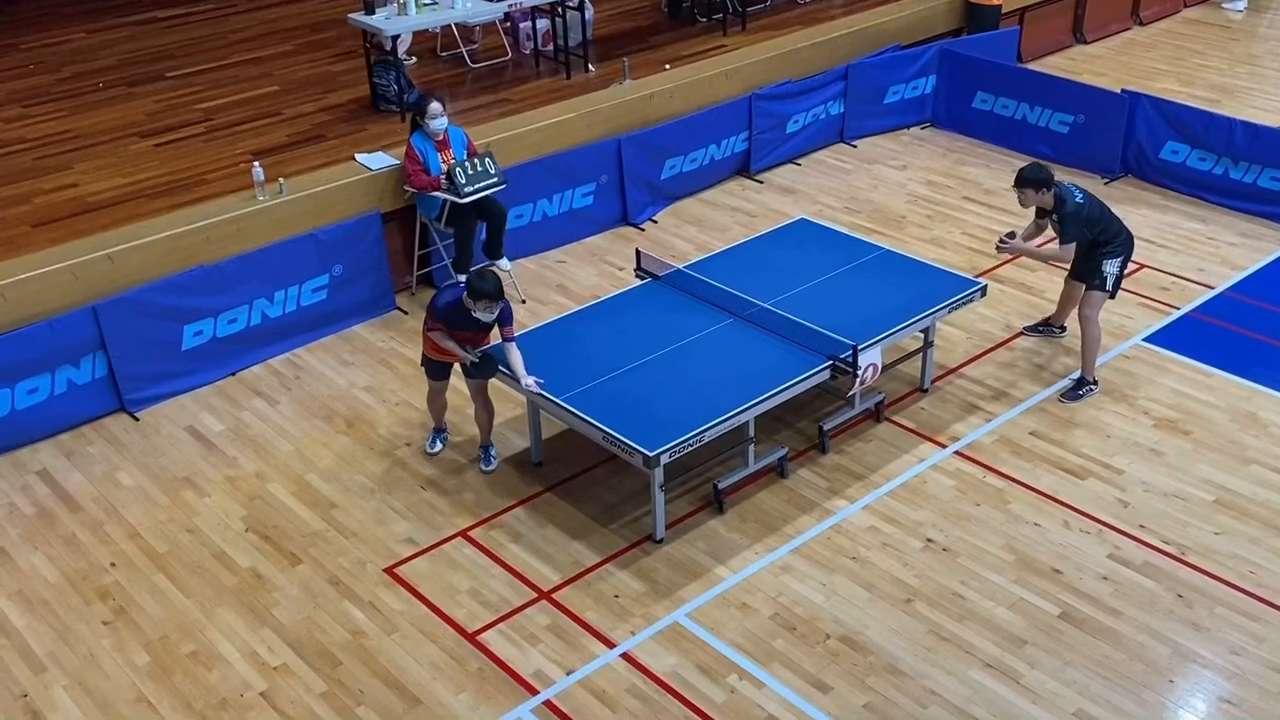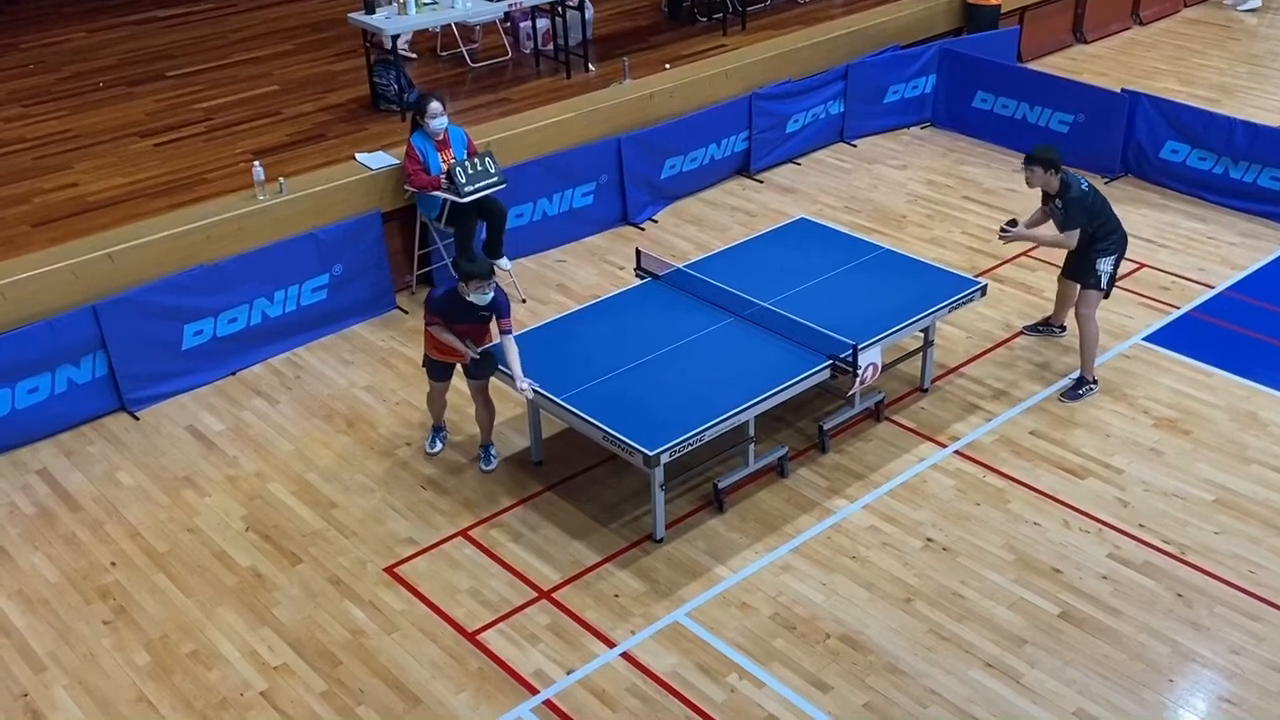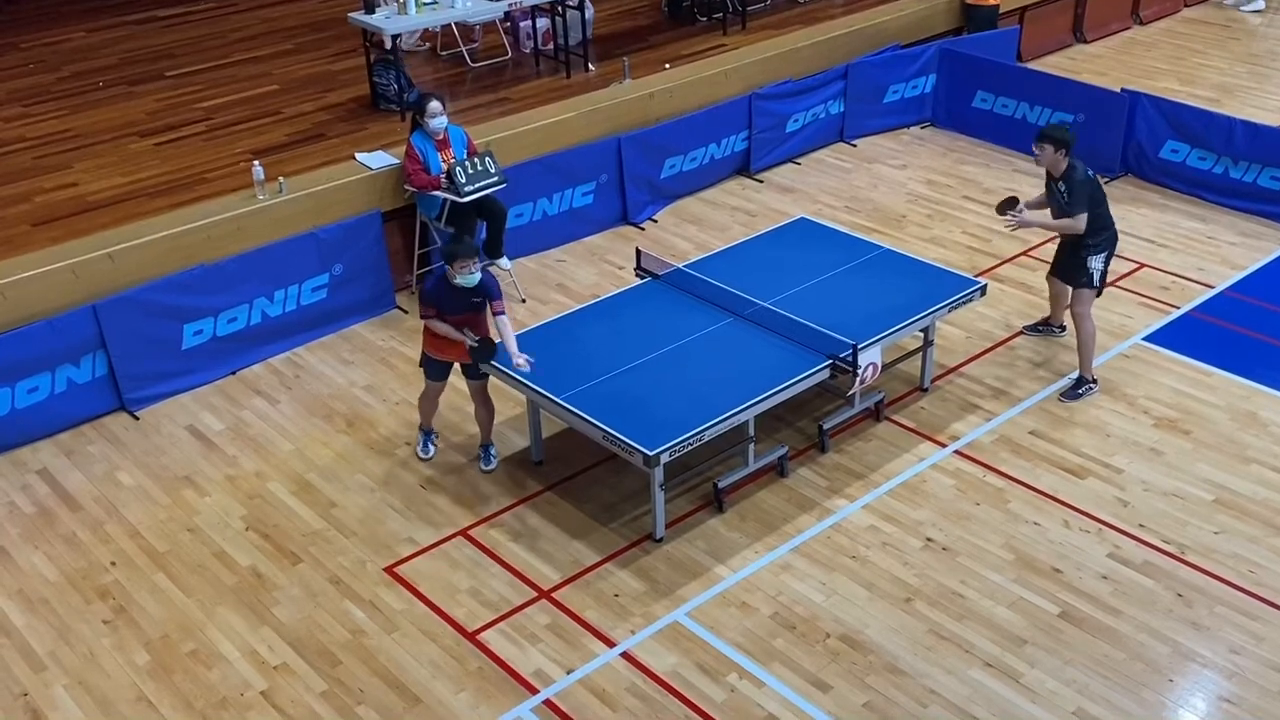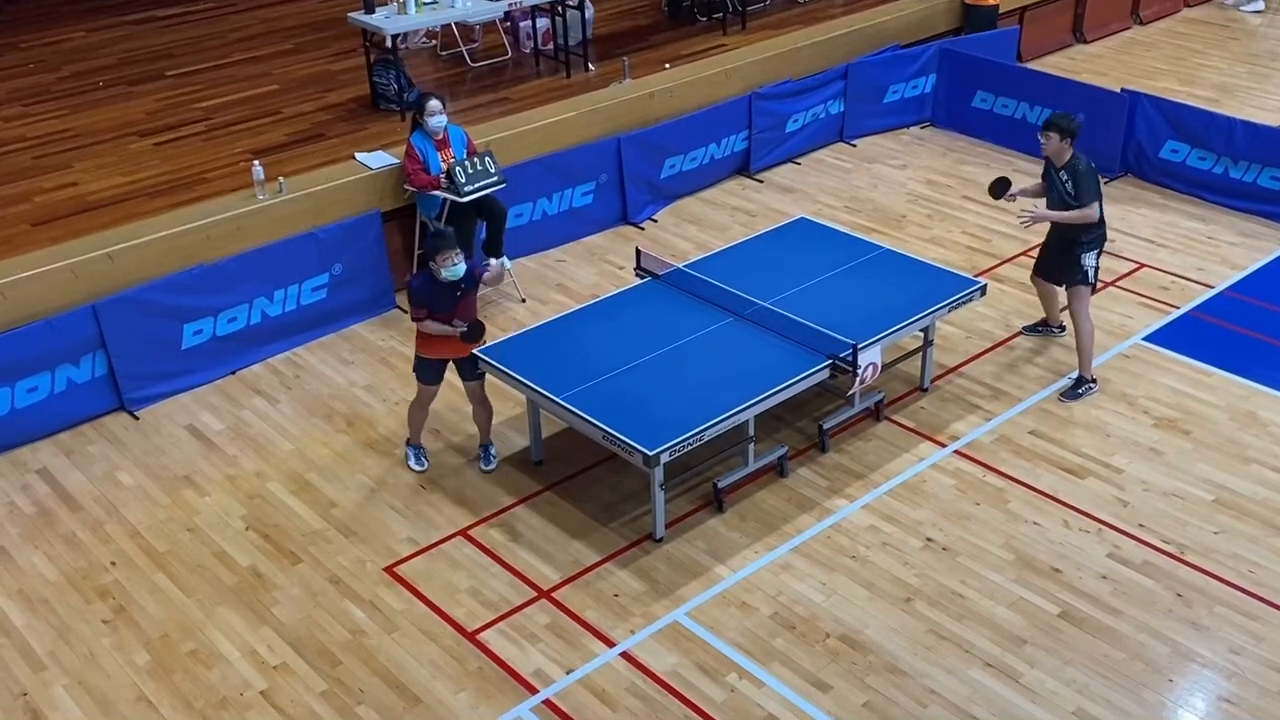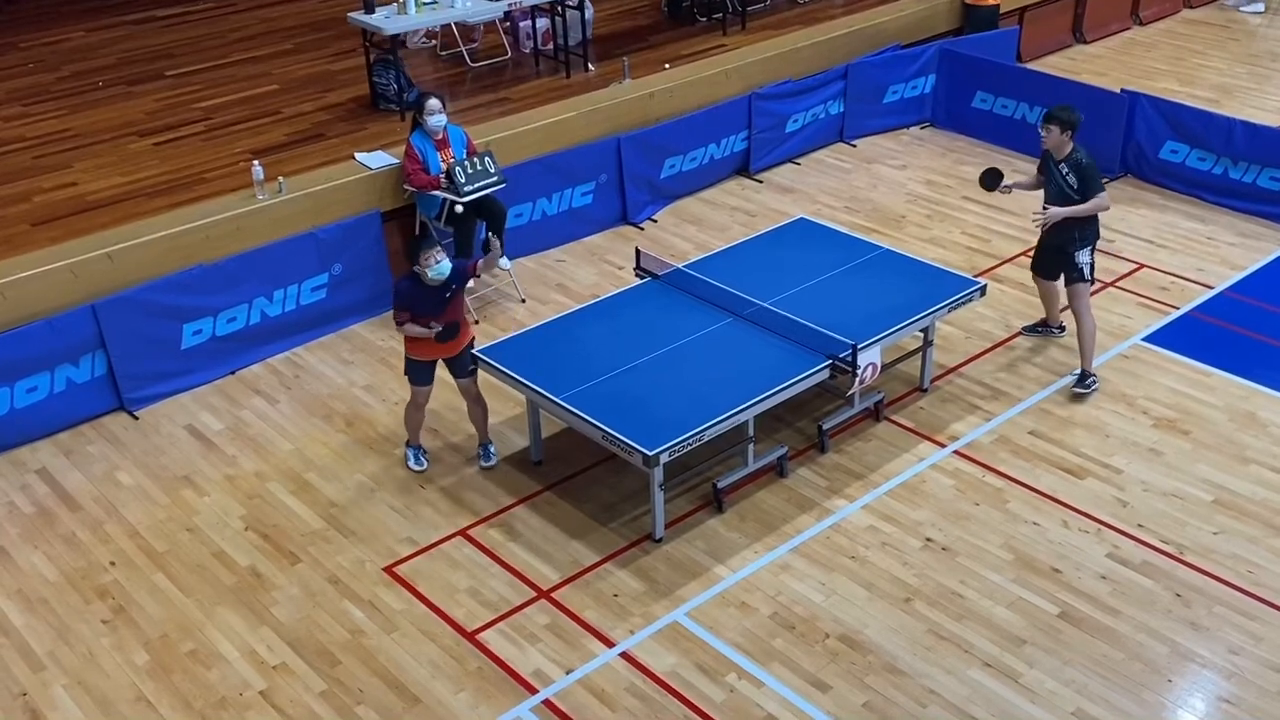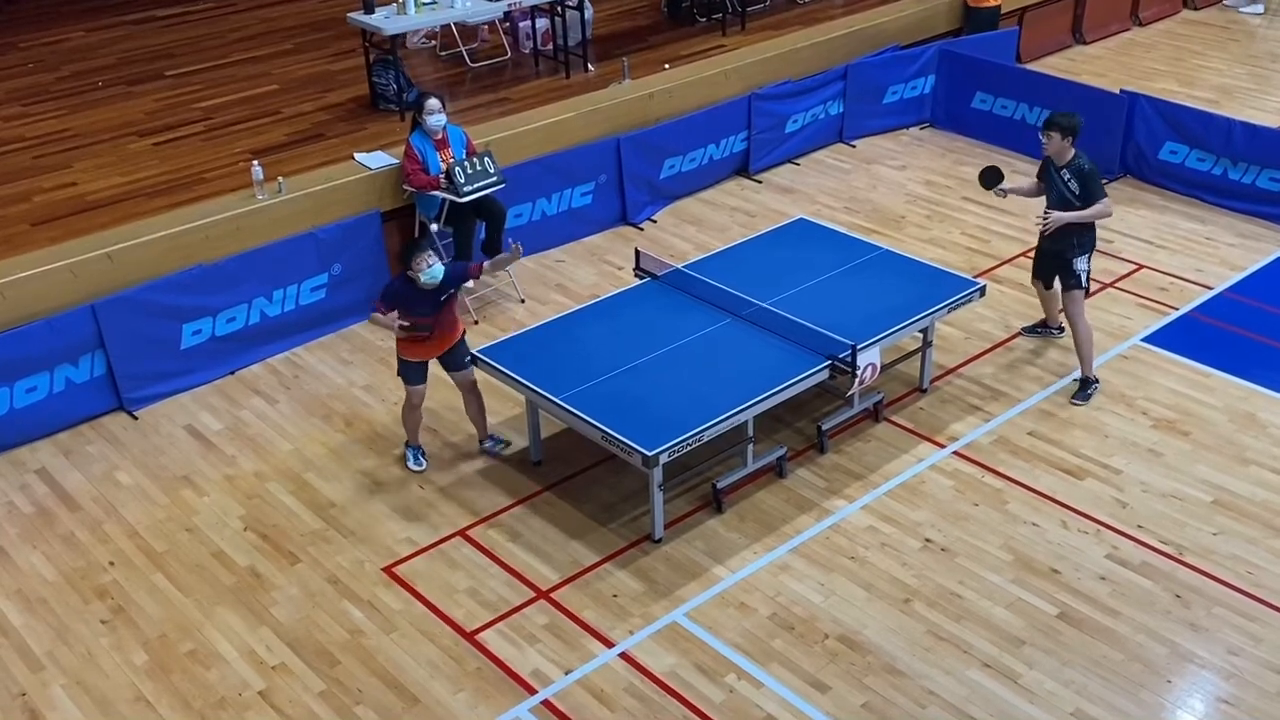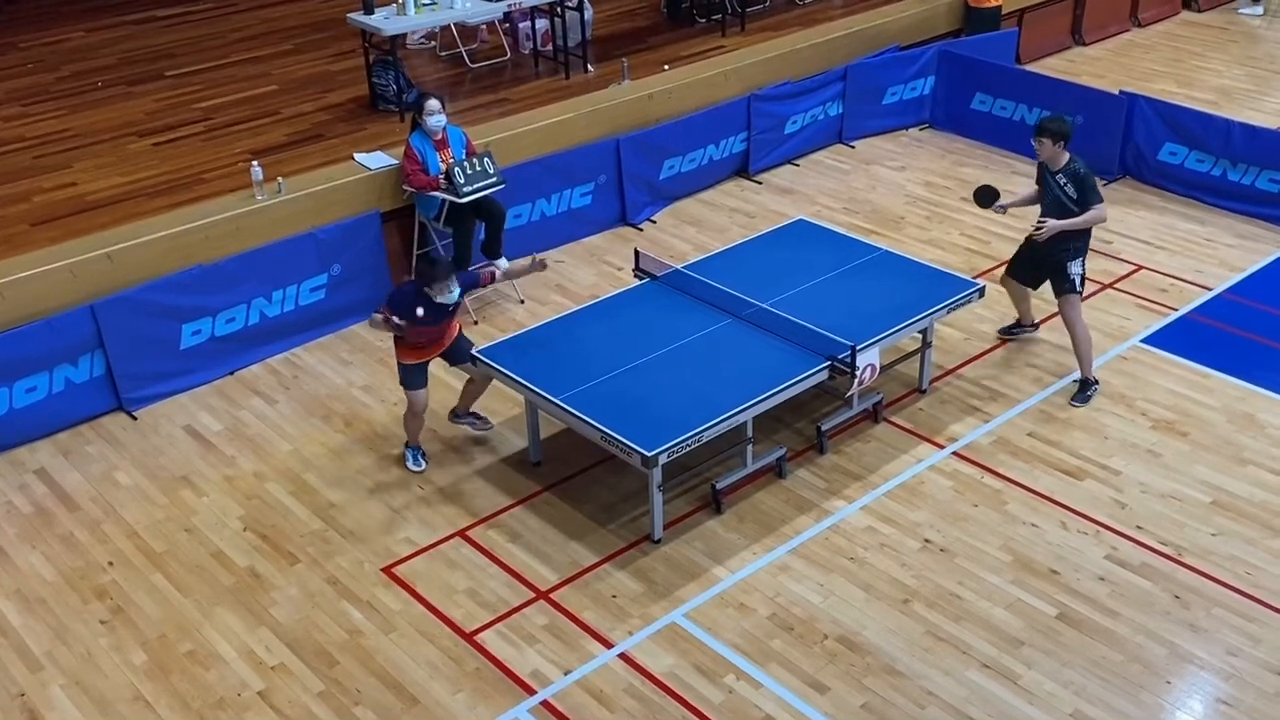
dt=0.2s
person 1, frame 1
left shoulder: (1069, 208)
right shoulder: (1048, 197)
left elbow: (1065, 255)
right elbow: (1039, 225)
left wrist: (1023, 249)
right wrist: (1019, 239)
left hip: (1113, 248)
right hip: (1090, 244)
left knee: (1087, 312)
right knee: (1072, 284)
left ankle: (1088, 380)
right ankle: (1055, 324)
person 1, frame 2
left shoulder: (1074, 195)
right shoulder: (1050, 185)
left elbow: (1068, 241)
right elbow: (1047, 212)
left wrist: (1027, 236)
right wrist: (1024, 225)
left hip: (1107, 246)
right hip: (1085, 242)
left knee: (1084, 310)
right knee: (1067, 281)
left ankle: (1088, 380)
right ankle: (1055, 323)
person 1, frame 3
left shoulder: (1079, 179)
right shoulder: (1053, 170)
left elbow: (1078, 225)
right elbow: (1050, 198)
left wrist: (1034, 223)
right wrist: (1027, 206)
left hip: (1096, 244)
right hip: (1073, 240)
left knee: (1080, 309)
right knee: (1056, 280)
left ankle: (1087, 379)
right ankle: (1055, 324)
person 1, frame 4
left shoulder: (1081, 170)
right shoulder: (1051, 161)
left elbow: (1092, 214)
left wrist: (1050, 215)
right wrist: (1020, 192)
left hip: (1085, 242)
right hip: (1060, 235)
left knee: (1078, 307)
right knee: (1041, 278)
left ankle: (1086, 379)
right ankle: (1053, 323)
person 1, frame 5
left shoulder: (1082, 163)
right shoulder: (1048, 154)
left elbow: (1103, 202)
left wrist: (1063, 212)
right wrist: (1014, 184)
left hip: (1078, 240)
right hip: (1052, 233)
left knee: (1079, 304)
right knee: (1042, 278)
left ankle: (1087, 374)
right ankle: (1052, 323)
person 1, frame 6
left shoulder: (1084, 169)
right shoulder: (1049, 161)
left elbow: (1105, 208)
left wrist: (1066, 216)
right wrist: (1011, 188)
left hip: (1076, 246)
right hip: (1051, 238)
left knee: (1074, 311)
right knee: (1041, 283)
left ankle: (1089, 379)
right ankle: (1052, 324)
person 1, frame 7
left shoulder: (1080, 173)
right shoulder: (1045, 165)
left elbow: (1100, 214)
left wrist: (1060, 225)
right wrist: (1010, 203)
left hip: (1068, 250)
right hip: (1043, 239)
left knee: (1070, 315)
right knee: (1011, 280)
left ankle: (1088, 380)
right ankle: (1026, 322)
person 2, frame 1
left shoulder: (501, 307)
right shoulder: (442, 303)
left elbow: (510, 346)
right elbow: (433, 331)
left wrist: (523, 377)
right wrist: (462, 353)
left hip: (476, 348)
right hip: (440, 349)
left knee: (480, 395)
right knee: (436, 391)
left ankle: (486, 446)
right ankle: (439, 429)
person 2, frame 2
left shoulder: (497, 297)
right shoulder: (439, 297)
left elbow: (507, 337)
right elbow: (434, 327)
left wrist: (518, 377)
right wrist: (463, 348)
left hip: (477, 348)
right hip: (441, 349)
left knee: (481, 396)
right knee: (437, 392)
left ankle: (487, 445)
right ankle: (438, 428)
person 2, frame 3
left shoulder: (486, 281)
right shoulder: (432, 287)
left elbow: (501, 319)
right elbow: (431, 320)
left wrist: (514, 353)
right wrist: (461, 337)
left hip: (477, 345)
right hip: (439, 347)
left knee: (480, 396)
right knee: (432, 392)
left ankle: (486, 445)
right ankle: (426, 430)
person 2, frame 4
left shoulder: (469, 270)
right shoulder: (420, 285)
left elbow: (490, 278)
right elbow: (421, 323)
left wrist: (497, 274)
right wrist: (454, 330)
left hip: (469, 345)
right hip: (432, 348)
left knee: (478, 396)
right knee: (425, 398)
left ankle: (486, 444)
right ankle: (413, 444)
person 2, frame 5
left shoulder: (456, 270)
right shoulder: (406, 288)
left elbow: (483, 266)
right elbow: (401, 325)
left wrist: (494, 254)
right wrist: (430, 333)
left hip: (459, 342)
right hip: (421, 349)
left knee: (472, 393)
right knee: (419, 400)
left ankle: (484, 444)
right ankle: (413, 445)
person 2, frame 6
left shoulder: (450, 272)
right shoulder: (398, 288)
left elbow: (489, 267)
right elbow: (374, 315)
left wrist: (511, 257)
right wrist: (392, 325)
left hip: (449, 337)
right hip: (413, 347)
left knee: (470, 386)
right knee: (415, 400)
left ankle: (485, 438)
right ankle: (413, 445)
person 2, frame 7
left shoulder: (460, 281)
right shoulder: (404, 296)
left elbow: (499, 275)
right elbow: (375, 320)
left wrist: (530, 268)
right wrist: (394, 325)
left hip: (447, 336)
right hip: (411, 349)
left knee: (483, 373)
right knee: (418, 406)
left ankle: (460, 412)
right ankle: (412, 447)
person 3, frame 1
left shoulder: (457, 133)
right shoulder: (416, 143)
right elbow: (413, 178)
right wrist: (437, 183)
right hip: (437, 200)
left knee: (498, 211)
right knee: (467, 219)
left ankle: (494, 253)
right ankle: (462, 269)
person 3, frame 2
left shoulder: (457, 133)
right shoulder: (416, 143)
right elbow: (414, 178)
right wrist: (437, 182)
right hip: (438, 199)
left knee: (498, 211)
right knee: (467, 218)
left ankle: (494, 252)
person 3, frame 3
left shoulder: (457, 133)
right shoulder: (416, 143)
right elbow: (414, 177)
right wrist: (437, 181)
right hip: (438, 199)
left knee: (498, 210)
right knee: (467, 218)
left ankle: (494, 252)
person 3, frame 4
left shoulder: (457, 133)
right shoulder: (416, 142)
right elbow: (413, 177)
right wrist: (437, 181)
right hip: (437, 198)
left knee: (498, 210)
right knee: (467, 218)
left ankle: (495, 252)
person 3, frame 5
left shoulder: (457, 132)
right shoulder: (416, 141)
right elbow: (413, 177)
right wrist: (437, 181)
right hip: (437, 198)
left knee: (497, 210)
right knee: (466, 218)
person 3, frame 6
left shoulder: (457, 133)
right shoulder: (415, 142)
right elbow: (412, 177)
right wrist: (437, 181)
right hip: (437, 198)
left knee: (497, 210)
right knee: (466, 218)
left ankle: (493, 251)
person 3, frame 7
left shoulder: (456, 133)
right shoulder: (415, 143)
right elbow: (412, 178)
right wrist: (436, 182)
right hip: (436, 199)
left knee: (497, 211)
right knee: (466, 220)
left ankle: (493, 253)
right ankle: (461, 269)
